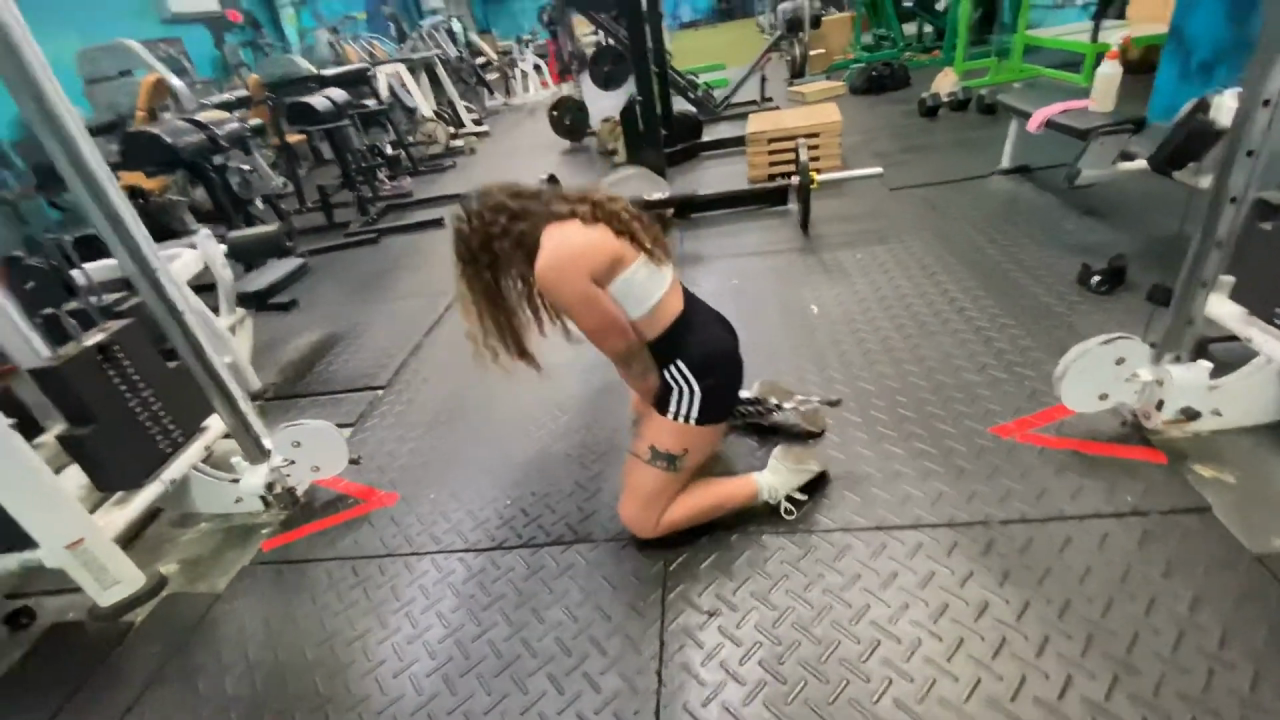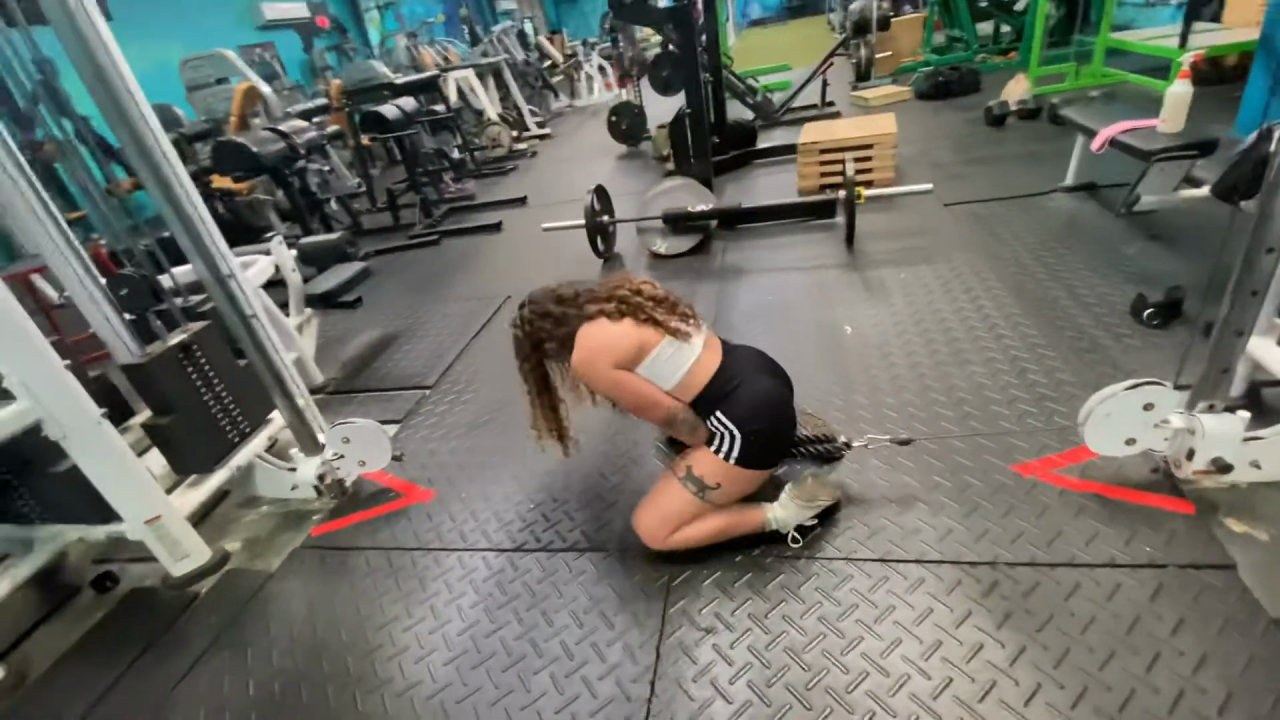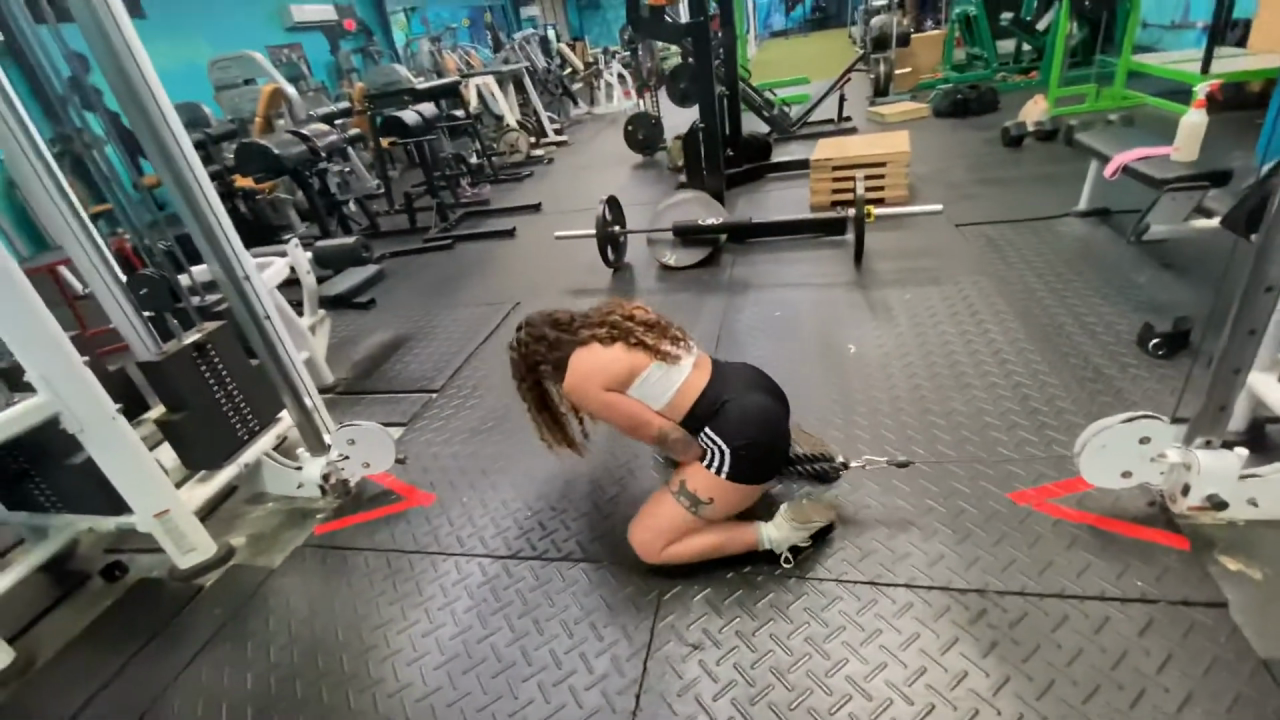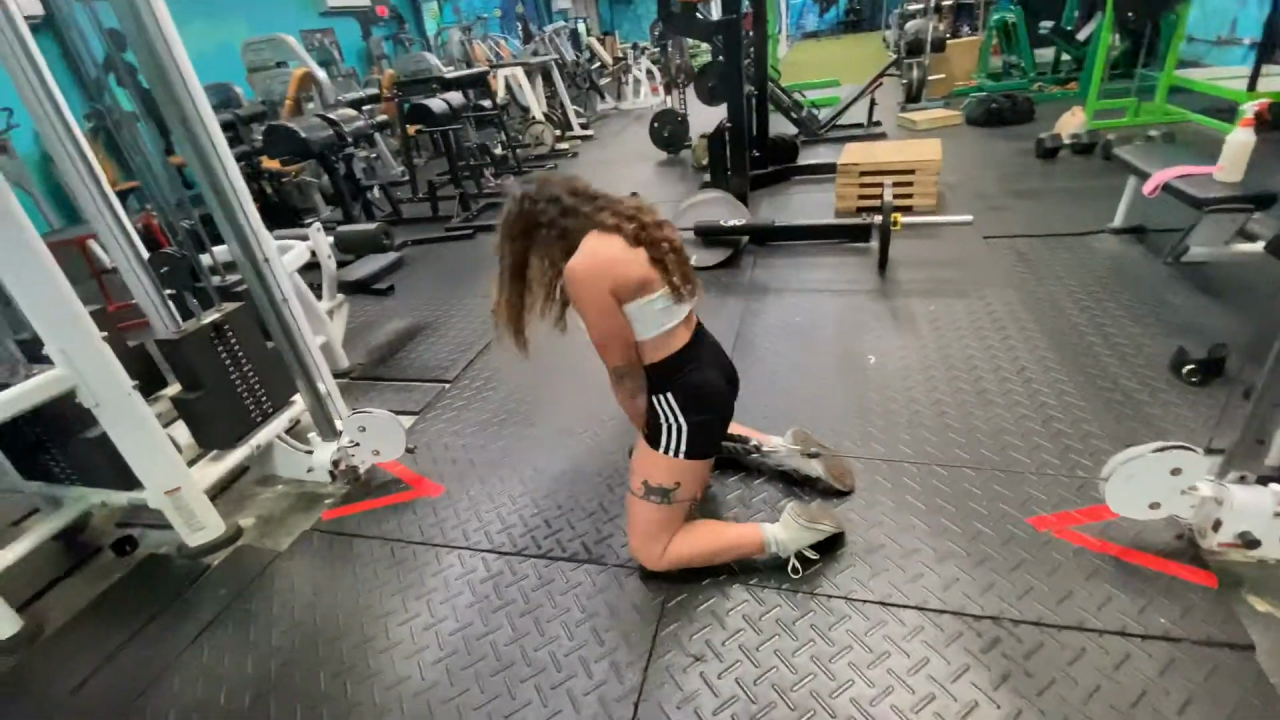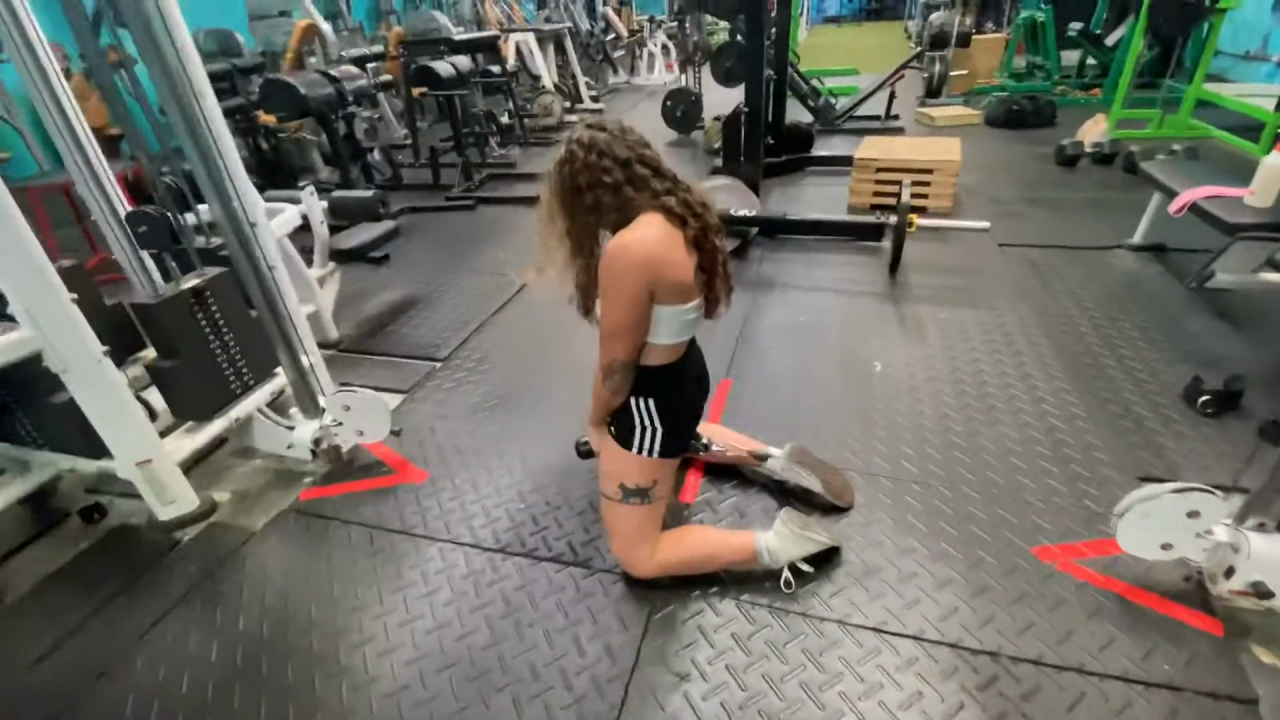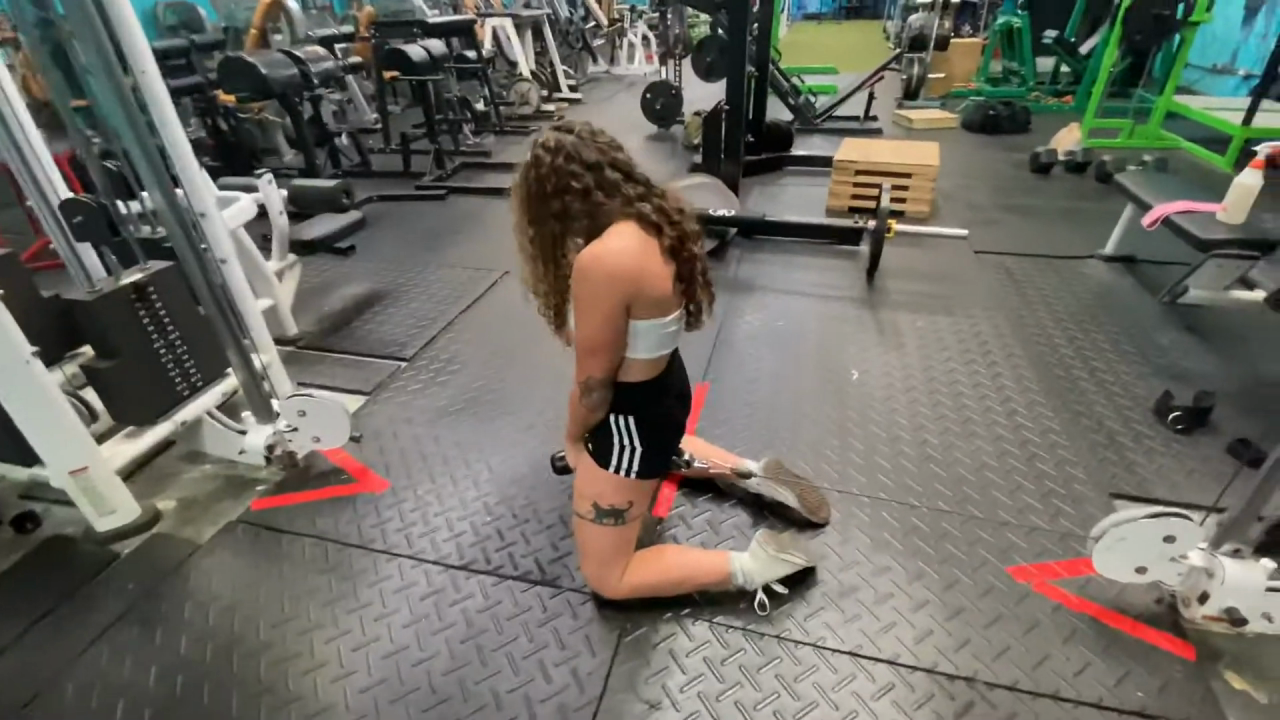
dt=0.4s
person 1, frame 1
left shoulder: (554, 263)
right shoulder: (573, 215)
left elbow: (624, 351)
left wrist: (651, 403)
left hip: (695, 367)
right hip: (705, 336)
left knee: (641, 518)
right knee: (648, 413)
left ankle: (769, 484)
person 1, frame 2
left shoulder: (588, 357)
right shoulder: (615, 296)
left elbow: (669, 415)
left wrist: (711, 449)
left hip: (751, 422)
right hip: (760, 373)
left knee: (652, 529)
right knee: (677, 431)
left ankle: (781, 513)
right ankle: (782, 433)
person 1, frame 3
left shoulder: (580, 381)
right shoulder: (613, 318)
left elbow: (661, 434)
left wrist: (709, 467)
left hip: (747, 438)
right hip: (755, 389)
left knee: (646, 542)
left ankle: (775, 532)
right ankle: (780, 442)
person 1, frame 4
left shoulder: (584, 268)
right shoulder: (629, 220)
left elbow: (622, 367)
left wrist: (646, 428)
left hip: (683, 397)
right hip: (709, 369)
left knee: (651, 550)
left ankle: (785, 534)
right ankle: (782, 449)
person 1, frame 5
left shoulder: (629, 248)
right shoulder: (678, 213)
left elbow: (617, 360)
left wrist: (596, 423)
left hip: (651, 401)
right hip: (681, 376)
left knee: (638, 558)
right knee: (681, 437)
left ankle: (777, 545)
right ankle: (777, 461)
person 1, frame 6
left shoulder: (601, 261)
right shoulder: (652, 217)
left elbow: (593, 379)
left wrist: (573, 439)
left hip: (631, 417)
right hip: (662, 390)
left knee: (608, 578)
left ankle: (751, 567)
right ankle: (754, 474)
